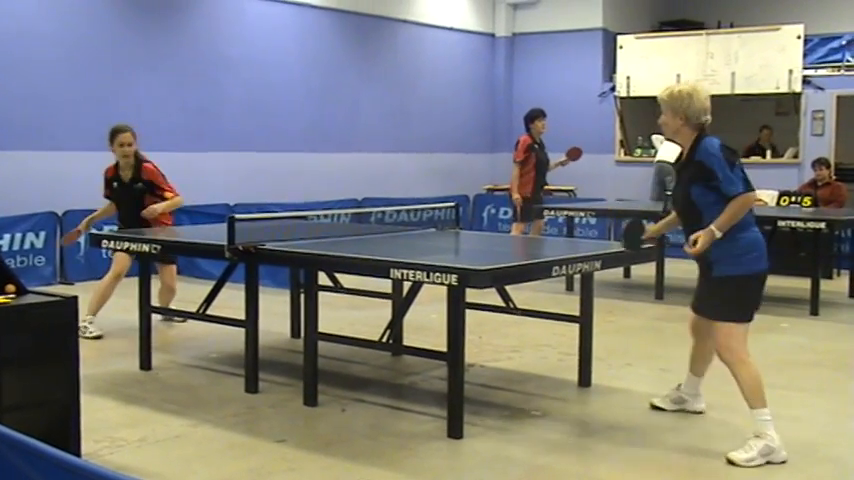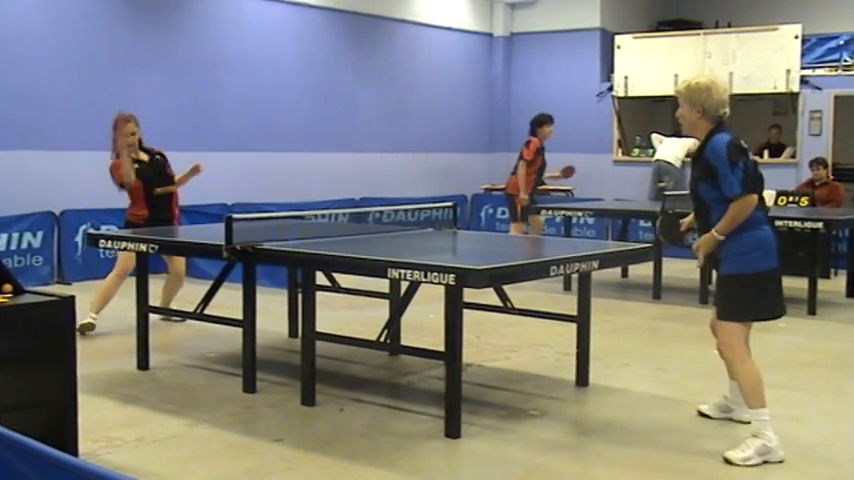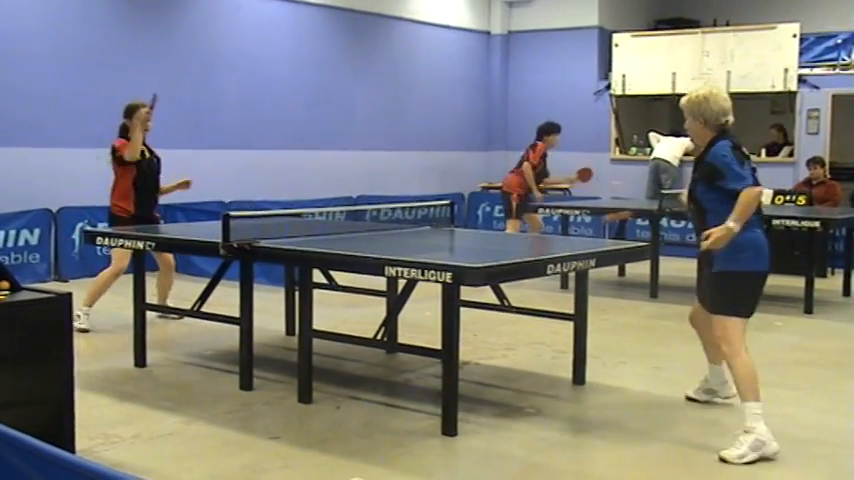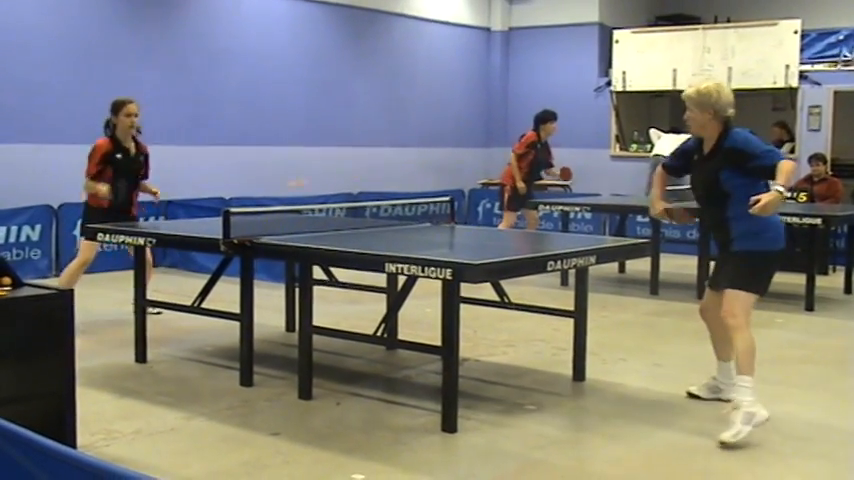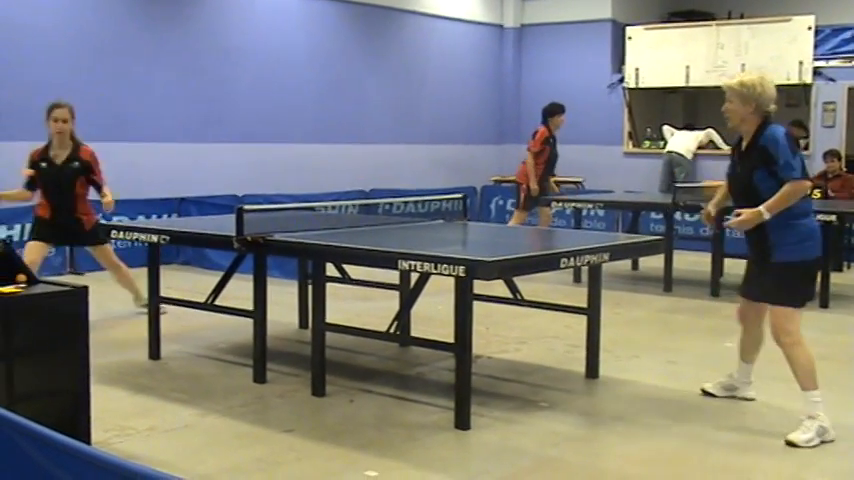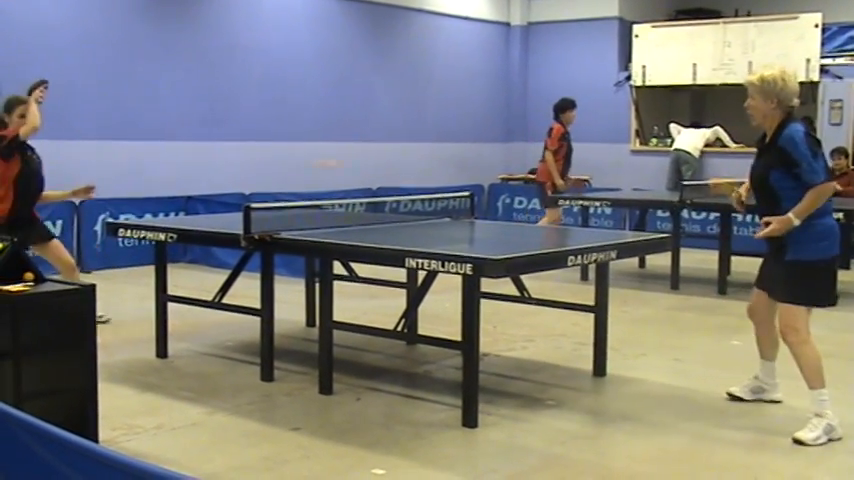
dt=0.3s
person 1, frame 1
left shoulder: (711, 151)
right shoulder: (685, 159)
left elbow: (746, 197)
left wrist: (712, 232)
right wrist: (659, 228)
left hip: (739, 260)
right hip: (717, 262)
left knee: (730, 348)
right knee: (701, 328)
left ankle: (767, 438)
right ankle: (689, 394)
person 1, frame 2
left shoulder: (721, 147)
right shoulder: (712, 146)
left elbow: (747, 199)
left wrist: (714, 236)
right wrist: (694, 220)
left hip: (746, 257)
right hip: (738, 257)
left knee: (731, 346)
right knee: (721, 329)
left ankle: (765, 438)
right ankle: (736, 403)
person 1, frame 3
left shoulder: (722, 153)
right shoulder: (714, 151)
left elbow: (752, 191)
left wrist: (730, 227)
right wrist: (693, 194)
left hip: (738, 257)
right hip: (726, 258)
left knee: (729, 341)
right knee: (700, 317)
left ankle: (758, 433)
right ankle: (717, 384)
person 1, frame 4
left shoulder: (738, 141)
right shoulder: (694, 147)
left elbow: (785, 163)
right elbow: (665, 169)
left wrist: (776, 192)
right wrist: (657, 199)
left hip: (757, 240)
right hip: (732, 242)
left knee: (733, 317)
right knee: (710, 310)
left ankle: (747, 405)
right ankle: (724, 382)
person 1, frame 5
left shoulder: (774, 138)
right shoulder: (740, 146)
left elbow: (800, 183)
right elbow: (734, 182)
left wrist: (761, 213)
right wrist: (713, 205)
left hip: (794, 246)
right hip: (765, 247)
left knee: (785, 332)
right knee: (748, 315)
left ankle: (817, 417)
right ankle: (740, 382)
person 1, frame 6
left shoulder: (794, 137)
right shoulder: (768, 139)
left elbow: (825, 185)
left wrist: (793, 220)
right wrist: (744, 191)
left hip: (809, 246)
right hip: (783, 247)
left knee: (792, 330)
right knee: (758, 310)
left ankle: (825, 418)
right ankle: (767, 383)
person 2, frame 1
left shoulder: (149, 171)
right shoulder: (110, 174)
left elbow: (177, 200)
left wrist: (161, 207)
right wrist: (90, 220)
right hip: (128, 231)
left knee: (170, 286)
right knee: (117, 271)
right ankle: (86, 321)
person 2, frame 2
left shoulder: (157, 155)
right shoulder: (119, 163)
left elbow: (170, 185)
right elbow: (128, 182)
left wrist: (190, 174)
right wrist: (122, 151)
left hip: (167, 221)
right hip: (139, 222)
left knee: (178, 272)
right knee: (120, 271)
left ankle: (164, 309)
right ankle: (90, 317)
person 2, frame 3
left shoulder: (152, 155)
right shoulder: (120, 146)
right elbow: (132, 155)
left wrist: (176, 186)
right wrist: (139, 121)
left hip: (148, 217)
right hip: (123, 217)
left knee: (168, 263)
right knee: (118, 267)
left ankle: (162, 306)
right ankle: (82, 312)
person 2, frame 4
left shoulder: (142, 149)
right shoulder: (103, 147)
right elbow: (89, 182)
left wrist: (151, 190)
right wrist: (100, 188)
left hip: (126, 213)
right hip: (97, 212)
left knee: (146, 262)
right knee: (84, 260)
person 2, frame 5
left shoulder: (85, 155)
right shoulder: (37, 157)
left elbow: (100, 186)
right elbow: (28, 193)
left wrist: (107, 197)
left hip: (82, 221)
right hip: (48, 222)
left knee: (113, 264)
right knee: (27, 265)
left ankle: (141, 300)
person 2, frame 6
left shoulder: (30, 151)
right elbow: (29, 128)
left wrist: (71, 194)
right wrist: (33, 102)
left hip: (27, 220)
left knee: (68, 265)
